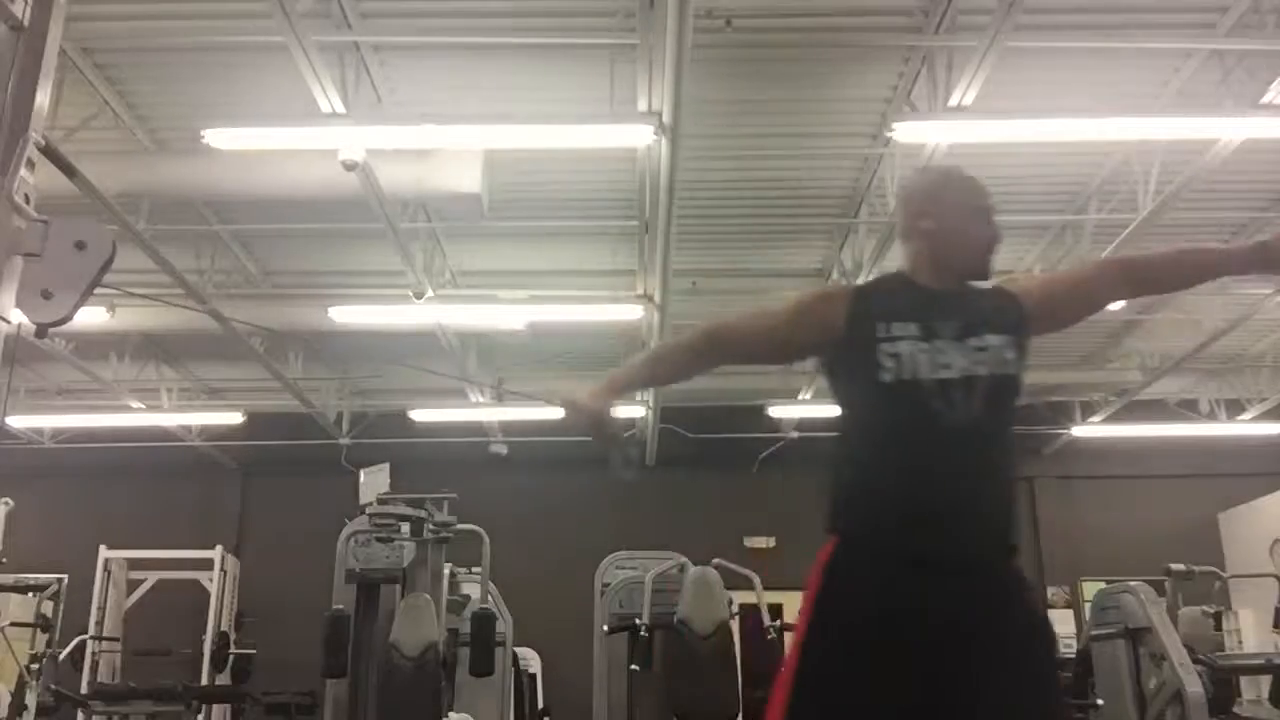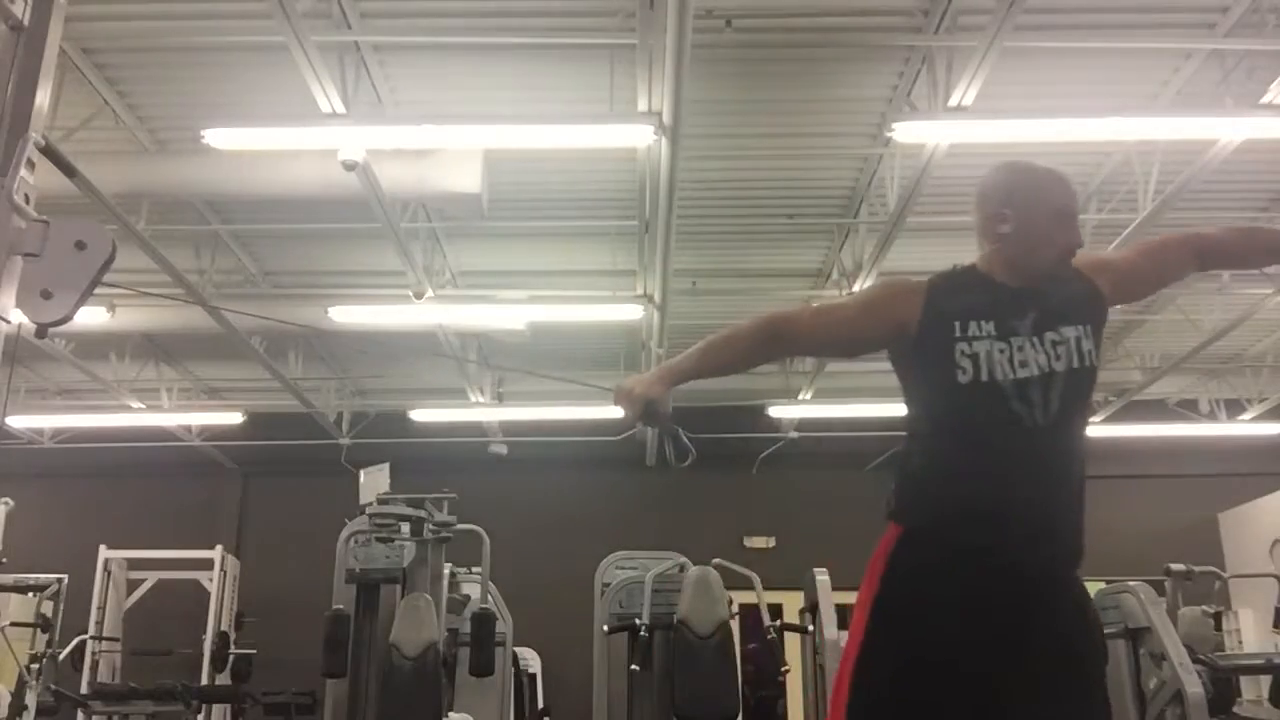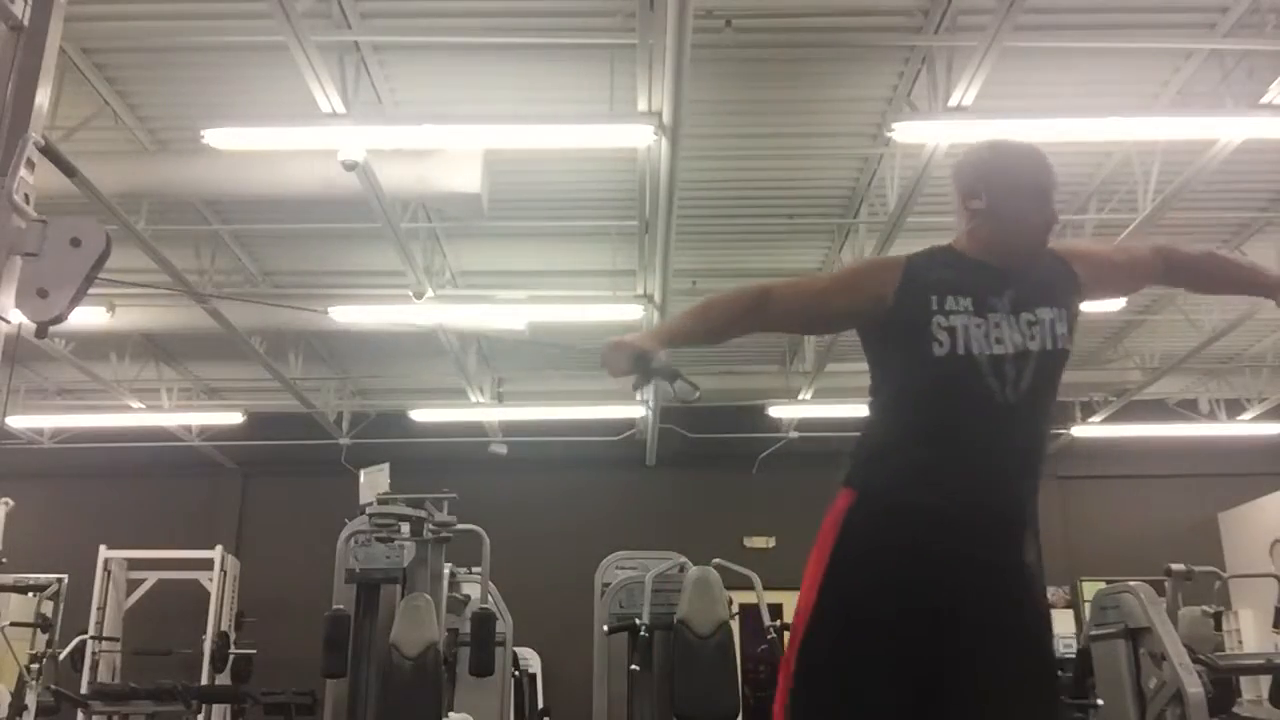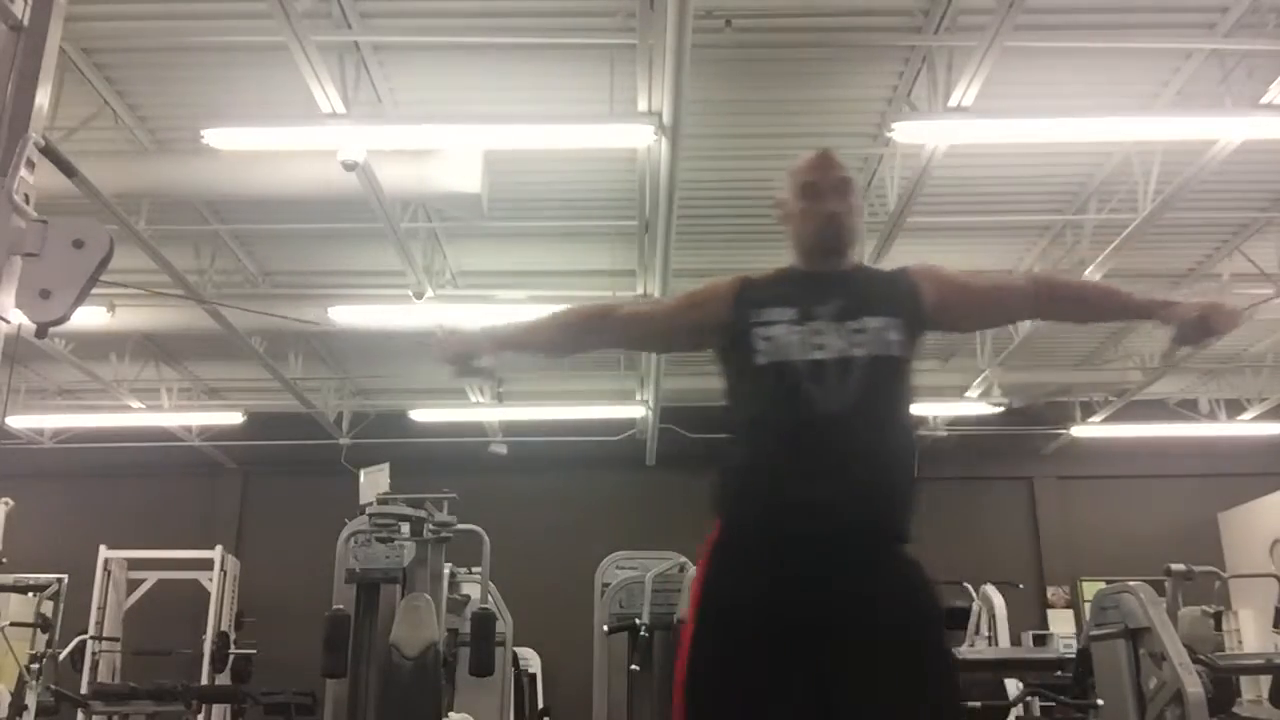
dt=0.5s
person 1, frame 1
left shoulder: (1013, 309)
right shoulder: (849, 313)
left elbow: (1127, 275)
right elbow: (720, 340)
right wrist: (610, 389)
left hip: (984, 578)
right hip: (873, 574)
person 1, frame 2
left shoulder: (1088, 290)
right shoulder: (920, 306)
left elbow: (1197, 248)
right elbow: (786, 329)
right wrist: (665, 375)
left hip: (1045, 577)
right hip: (932, 567)
person 1, frame 3
left shoulder: (1063, 275)
right shoulder: (896, 284)
left elbow: (1168, 262)
right elbow: (764, 302)
right wrist: (654, 338)
left hip: (992, 555)
right hip: (881, 544)
person 1, frame 4
left shoulder: (909, 293)
right shoulder: (738, 304)
left elbow: (1034, 292)
right elbow: (614, 321)
left wrist: (1165, 309)
right wrist: (492, 339)
left hip: (873, 566)
right hip: (756, 565)
